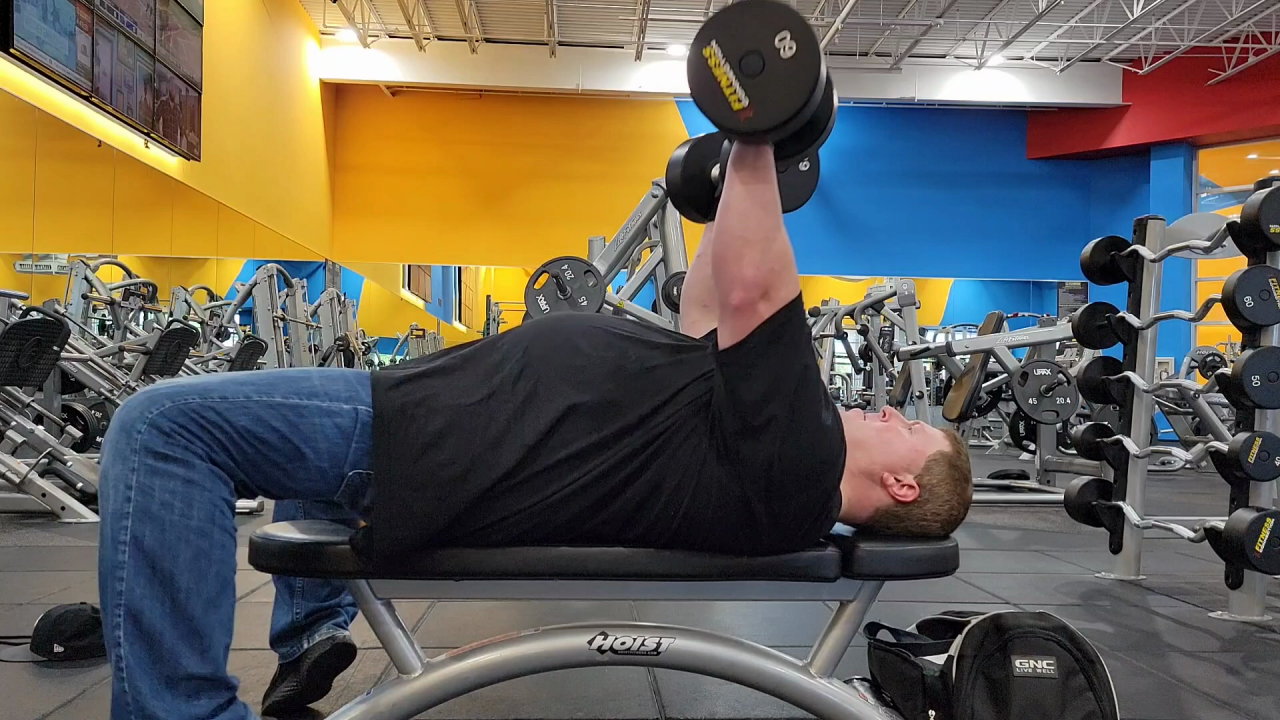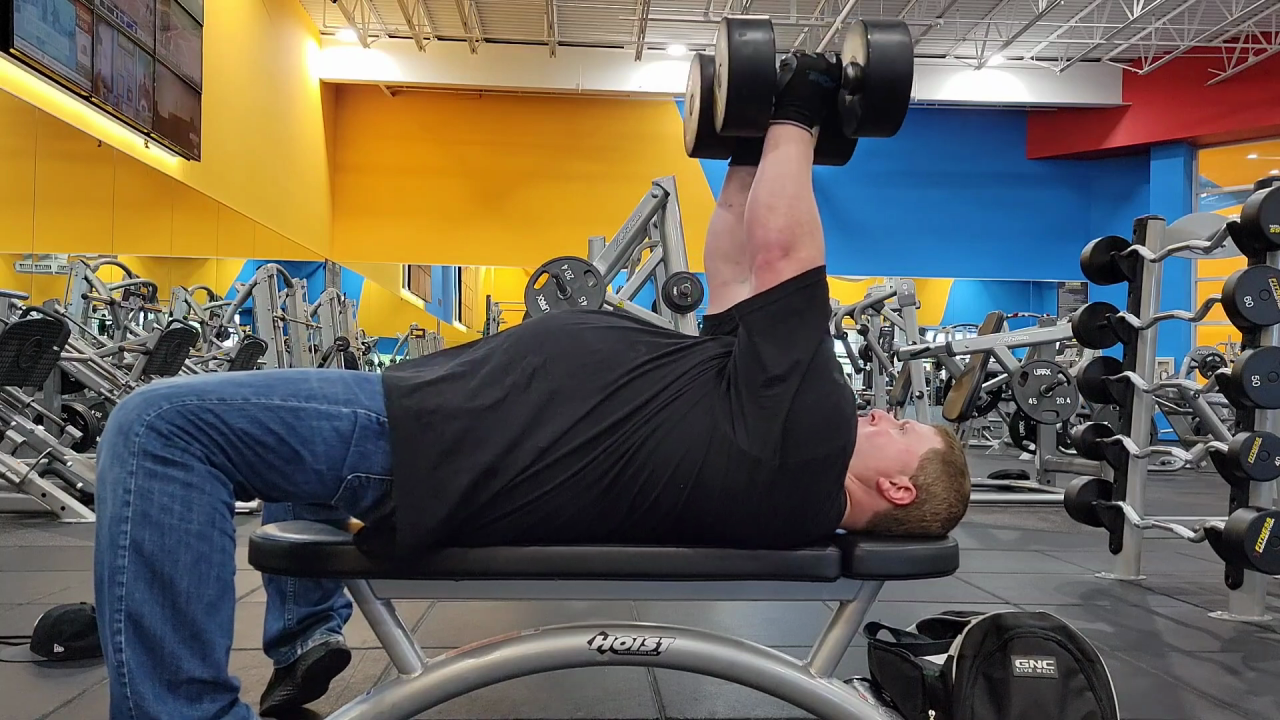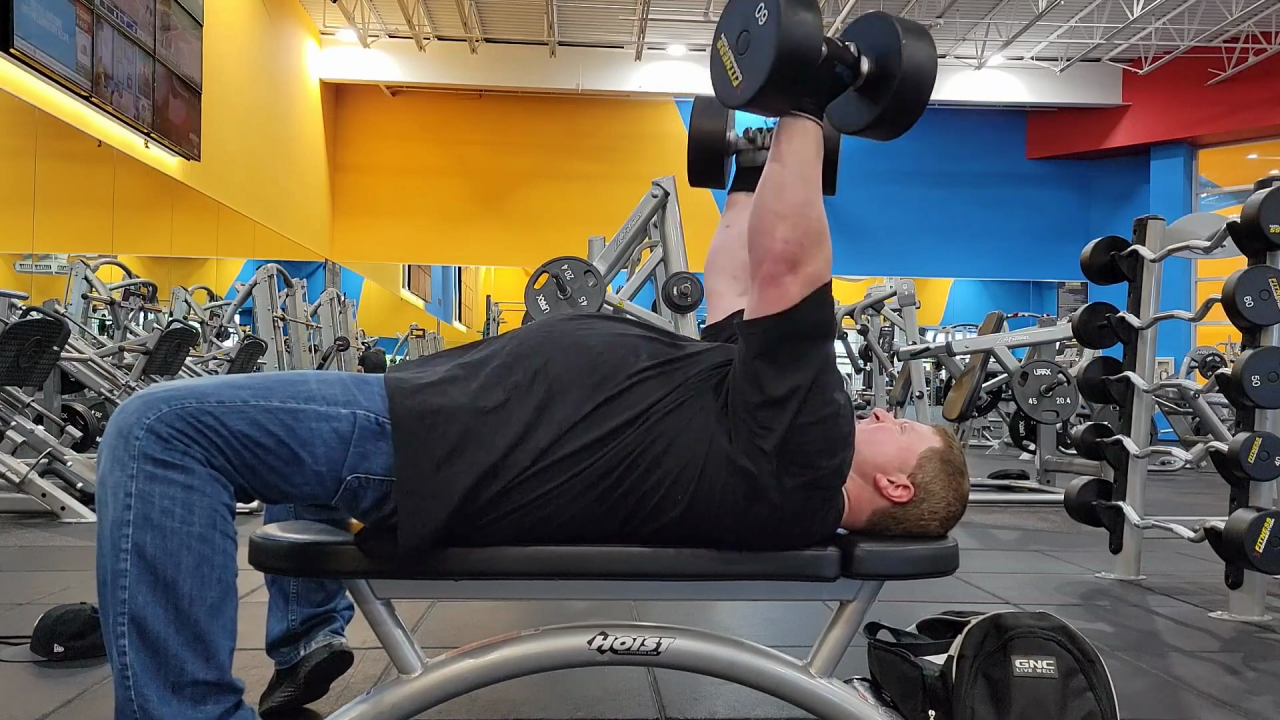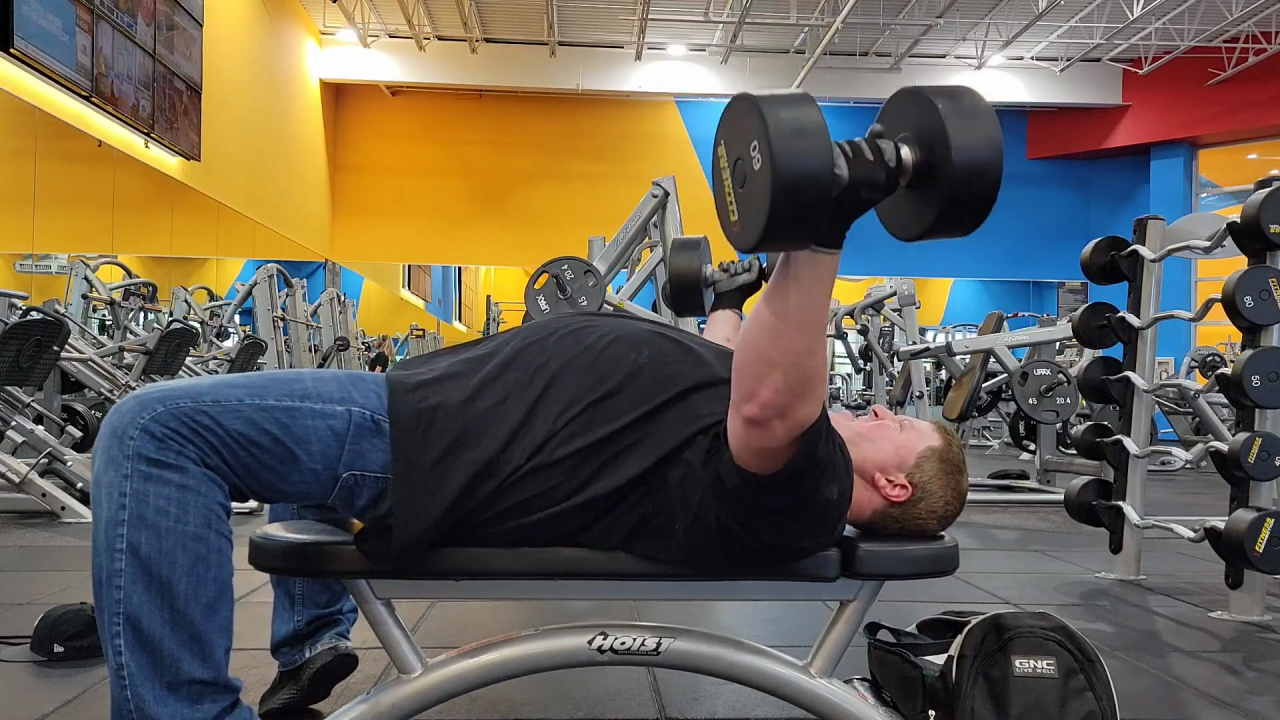
dt=1s
person 1, frame 1
left shoulder: (797, 466)
right shoulder: (784, 438)
left elbow: (750, 297)
right elbow: (708, 326)
left wrist: (759, 134)
right wrist: (736, 178)
left hip: (432, 452)
right hip: (453, 418)
left knee: (162, 425)
right knee: (299, 405)
right ankle: (312, 642)
person 1, frame 2
left shoulder: (807, 441)
right shoulder: (775, 417)
left elbow: (780, 257)
right elbow: (736, 275)
left wrist: (794, 117)
right wrist: (749, 146)
left hip: (429, 450)
left knee: (161, 425)
right ankle: (305, 643)
person 1, frame 3
left shoulder: (800, 458)
right shoulder: (770, 424)
left elbow: (787, 270)
right elbow: (736, 299)
left wrist: (804, 110)
right wrist: (747, 180)
left hip: (430, 448)
left knee: (162, 429)
right knee: (286, 402)
right ankle: (307, 648)
person 1, frame 4
left shoulder: (803, 488)
right shoulder: (802, 448)
left elbow: (764, 405)
right elbow: (724, 379)
left wrist: (823, 228)
right wrist: (729, 297)
left knee: (157, 429)
right knee: (290, 404)
right ankle: (312, 648)
